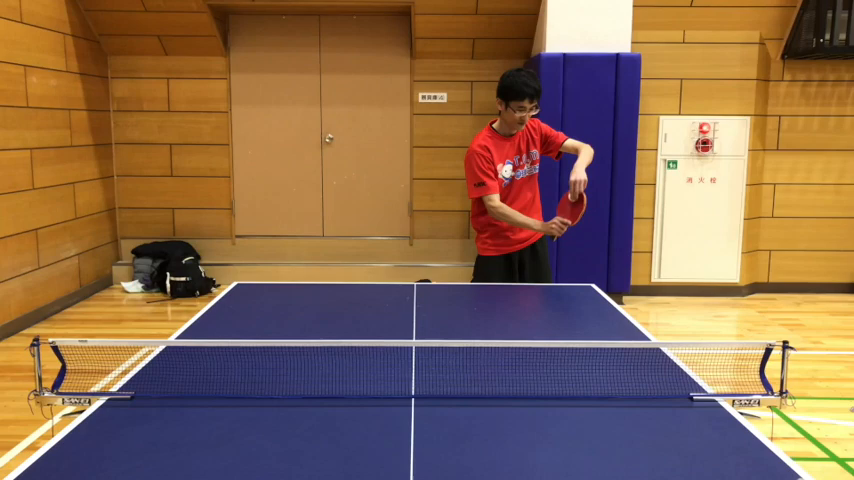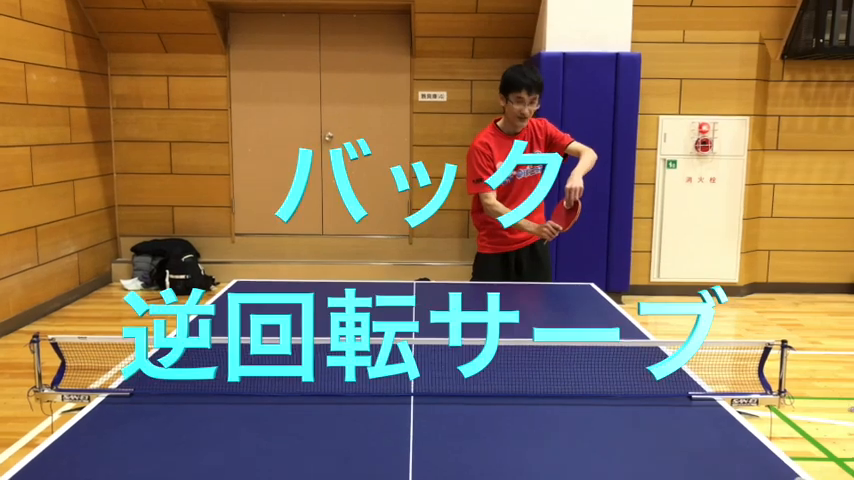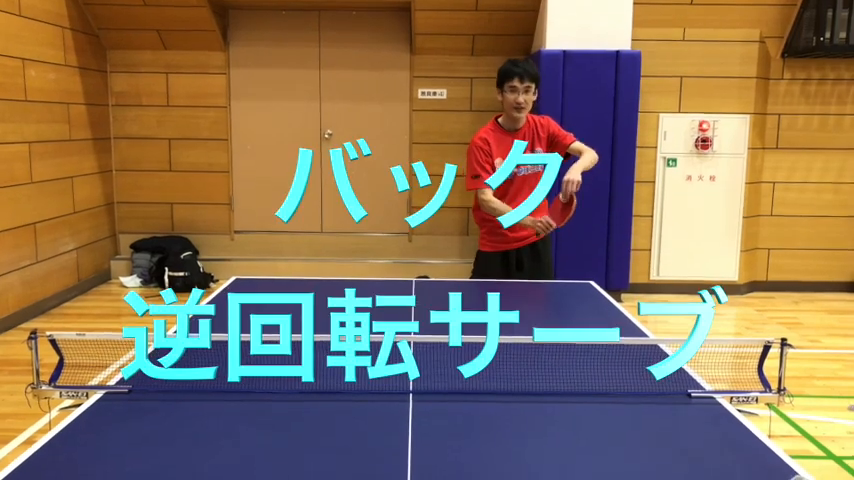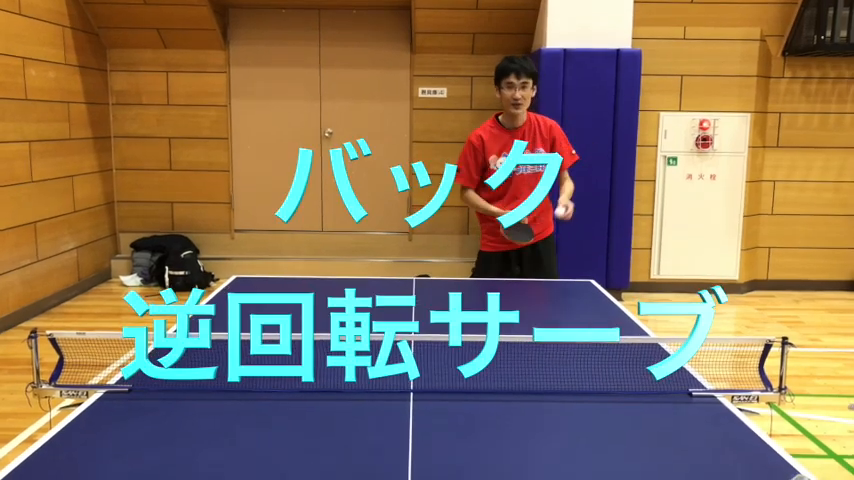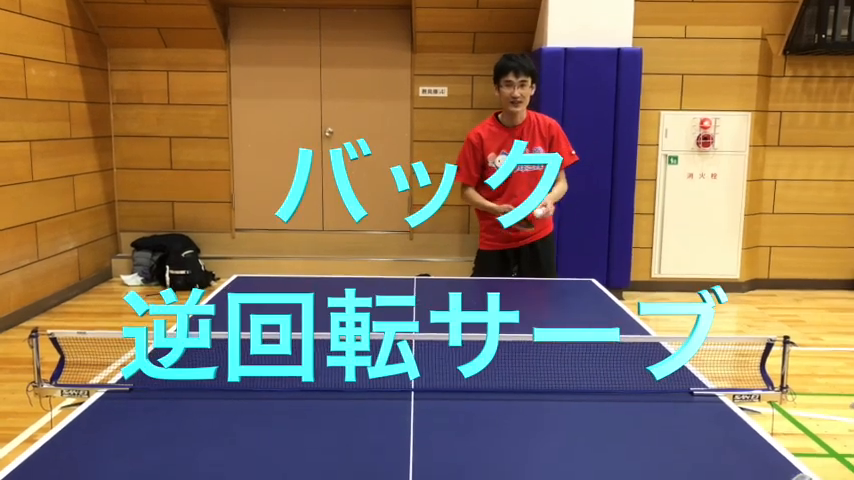
dt=0.3s
person 1, frame 1
left shoulder: (535, 130)
right shoulder: (481, 149)
left elbow: (585, 149)
right elbow: (493, 206)
left wrist: (579, 168)
right wrist: (541, 226)
left hip: (533, 241)
right hip: (495, 247)
person 1, frame 2
left shoulder: (541, 130)
right shoulder: (483, 145)
left elbow: (588, 154)
right elbow: (489, 203)
left wrist: (576, 175)
right wrist: (533, 228)
left hip: (534, 243)
right hip: (494, 246)
person 1, frame 3
left shoulder: (544, 128)
right shoulder: (483, 141)
left elbow: (591, 156)
right elbow: (485, 198)
left wrist: (574, 173)
right wrist: (526, 221)
left hip: (536, 240)
right hip: (496, 243)
person 1, frame 4
left shoulder: (549, 129)
right shoulder: (480, 139)
left elbow: (564, 179)
right elbow: (466, 192)
left wrist: (564, 199)
right wrist: (500, 214)
left hip: (540, 238)
right hip: (496, 242)
person 1, frame 5
left shoulder: (549, 128)
right shoulder: (479, 137)
left elbow: (561, 181)
right elbow: (467, 190)
left wrist: (548, 200)
right wrist: (497, 209)
left hip: (538, 236)
right hip: (495, 240)
